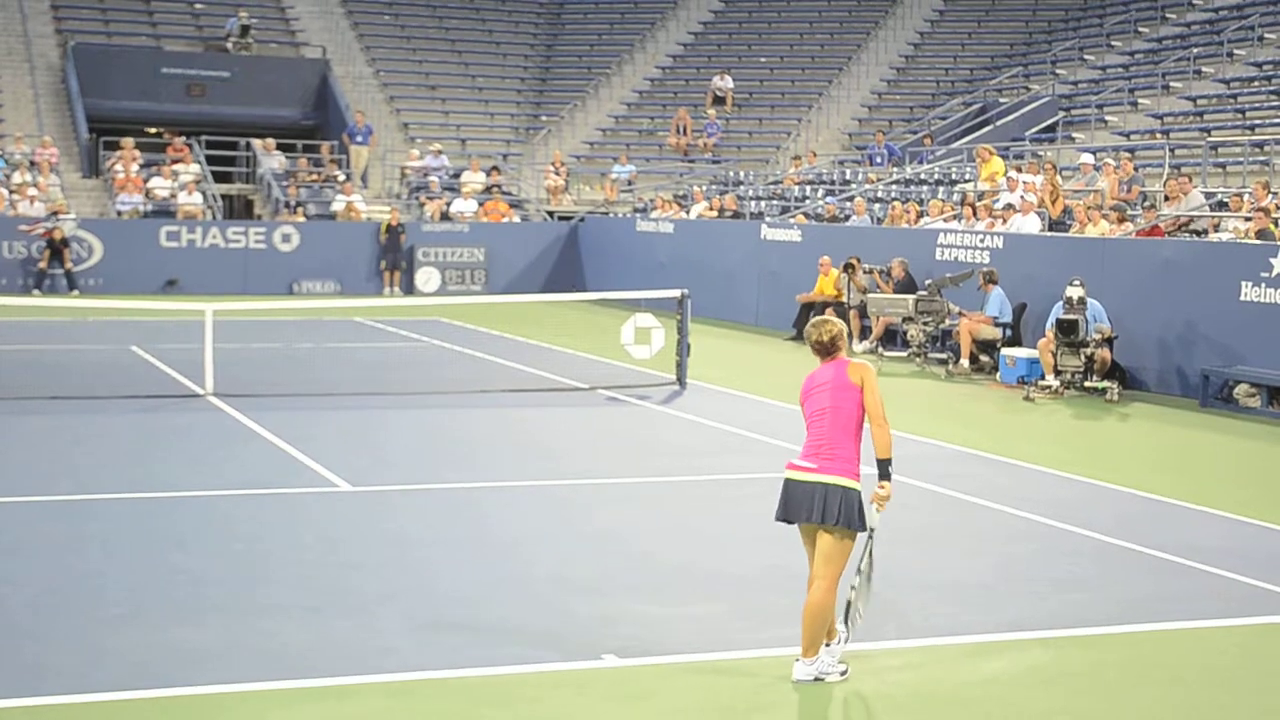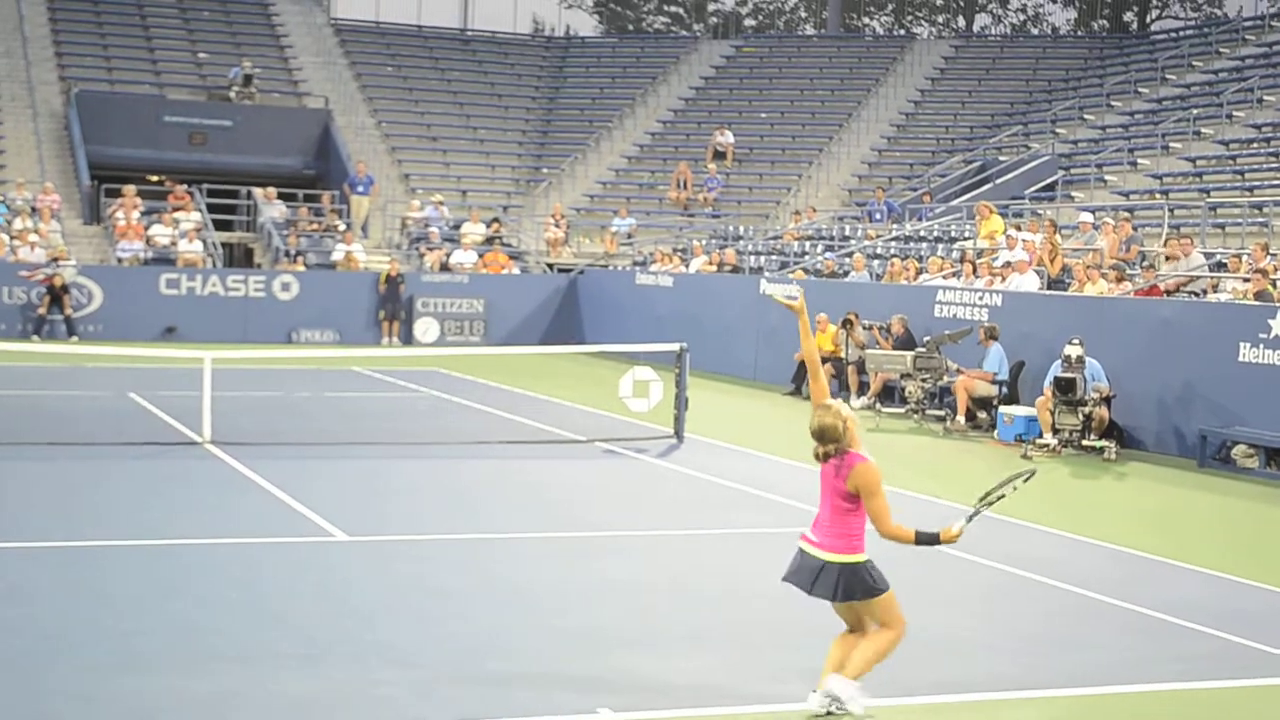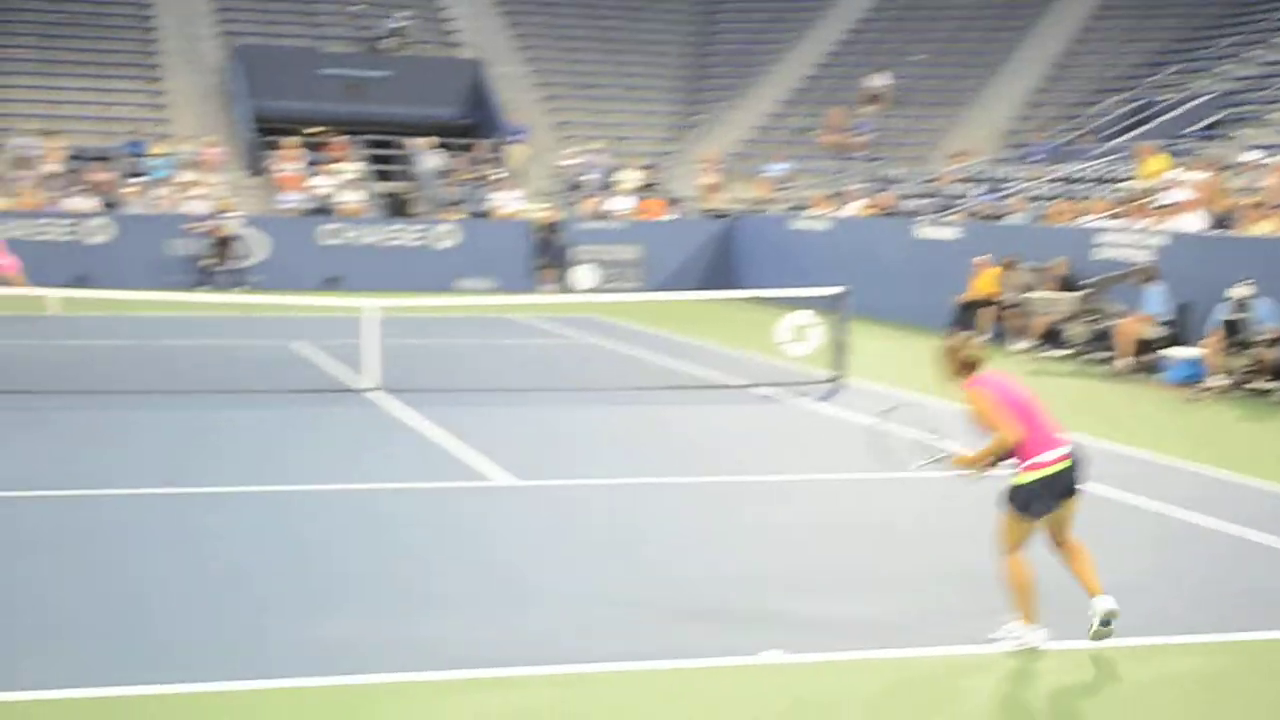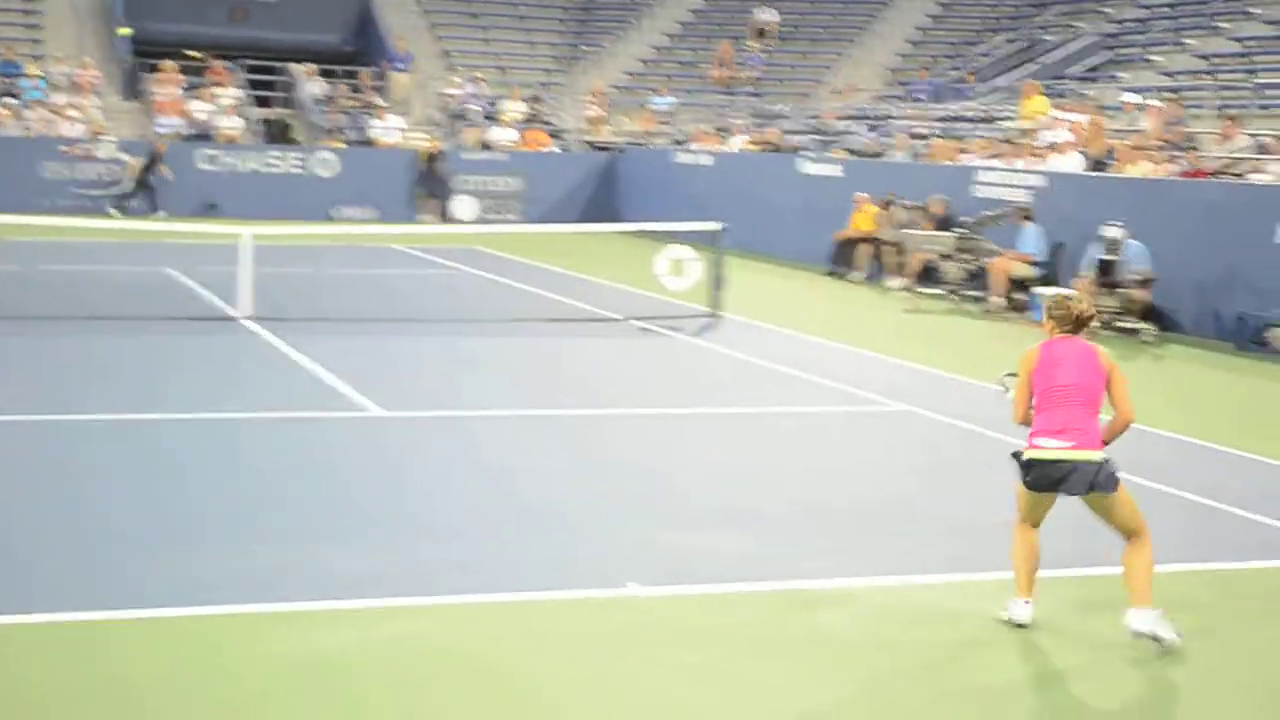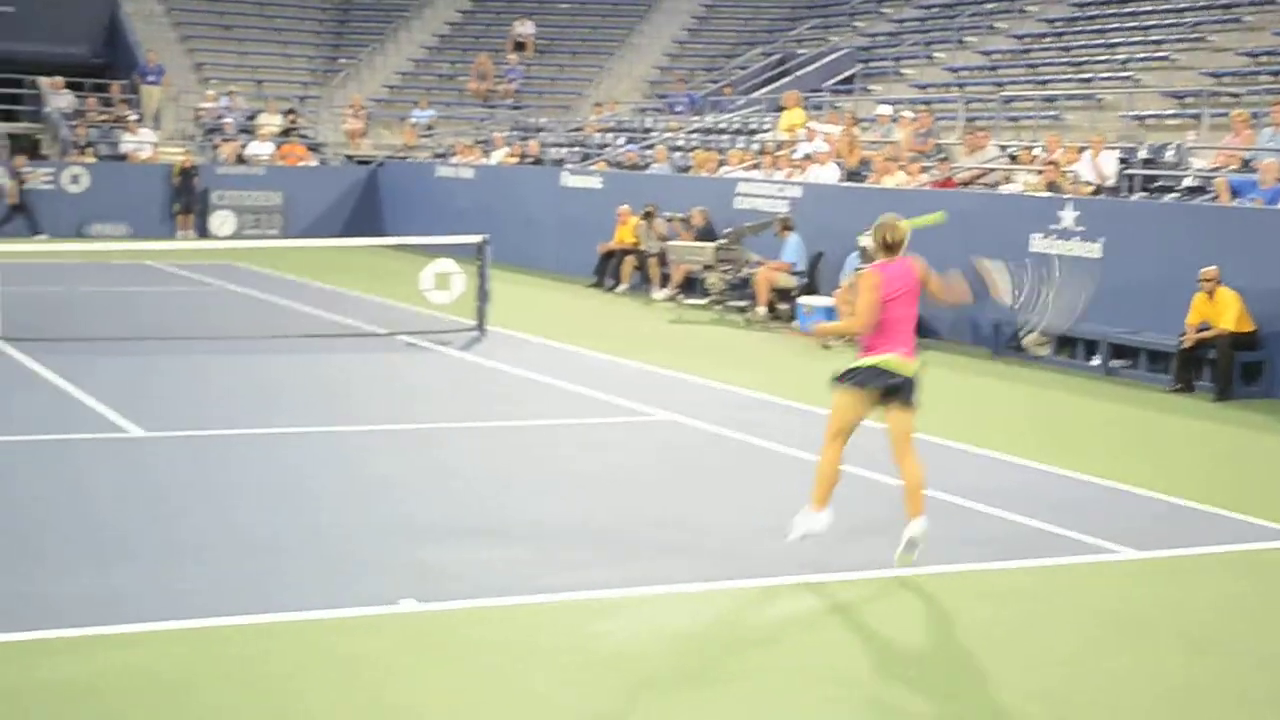
dt=1s
person 1, frame 1
left shoulder: (809, 382)
right shoulder: (860, 370)
right elbow: (878, 423)
right wrist: (885, 476)
left hip: (800, 479)
right hip: (835, 487)
left knee: (821, 575)
right knee: (825, 581)
left ankle: (831, 638)
right ankle: (808, 662)
person 1, frame 2
left shoulder: (826, 442)
right shoulder: (863, 469)
left elbow: (814, 369)
right elbow: (887, 529)
left wrist: (802, 316)
right wrist: (938, 538)
left hip: (815, 553)
right hip: (843, 563)
left knee: (858, 629)
right knee: (892, 626)
right ankle: (843, 682)
person 1, frame 3
left shoulder: (976, 392)
right shoulder: (1001, 379)
left elbow: (1012, 436)
left wrist: (976, 460)
right wrist: (990, 457)
left hip: (1040, 471)
right hip: (1064, 459)
left knee: (1011, 548)
right knee: (1063, 539)
left ankle: (1029, 628)
right ankle: (1100, 600)
person 1, frame 4
left shoulder: (1034, 355)
right shoulder: (1102, 357)
left elbow: (1020, 415)
right elbow: (1125, 417)
left hip: (1042, 457)
right hip: (1088, 461)
left knee: (1027, 525)
right knee: (1138, 536)
left ankle: (1021, 603)
right ankle: (1144, 614)
person 1, frame 5
left shoulder: (871, 275)
right shoulder: (915, 266)
left elbow: (861, 325)
right elbow: (943, 293)
left wrist: (825, 328)
right wrist: (957, 285)
left hip: (874, 366)
right hip: (903, 368)
left knee: (833, 439)
right knee: (904, 451)
left ankle: (817, 511)
right ankle: (916, 521)
